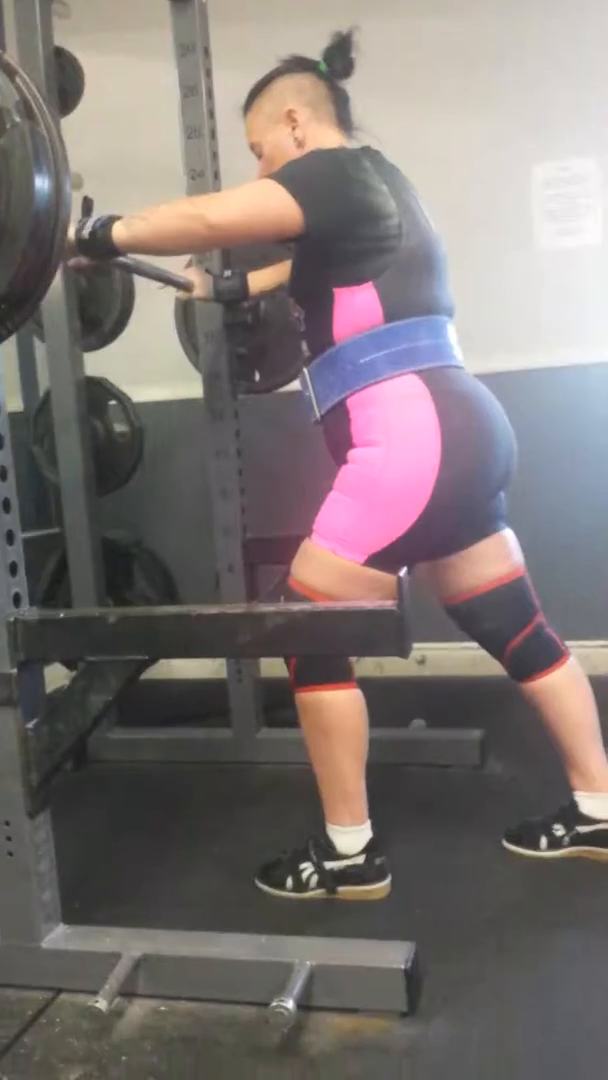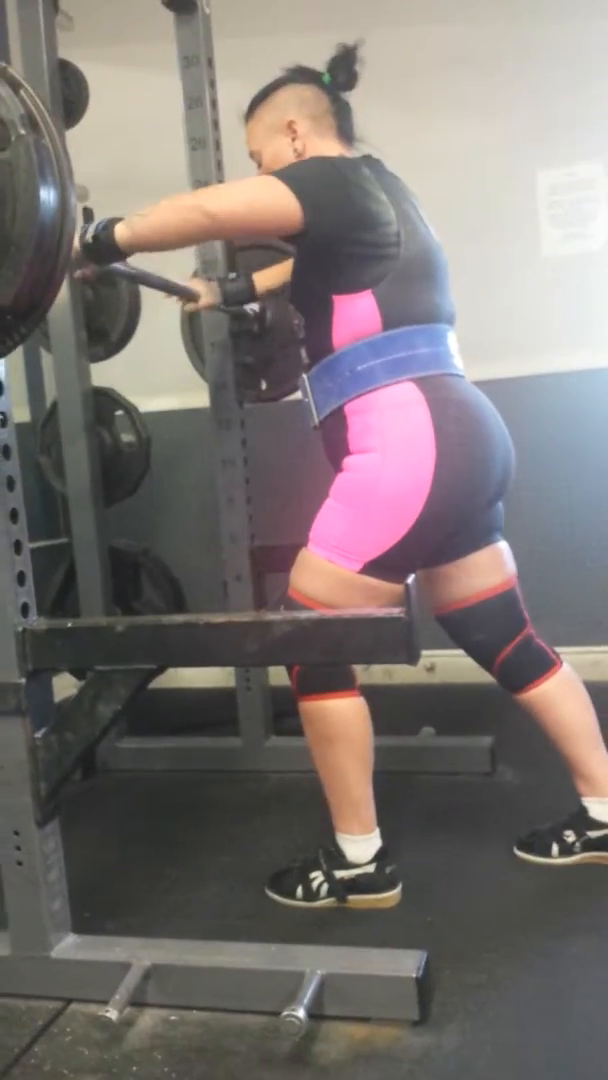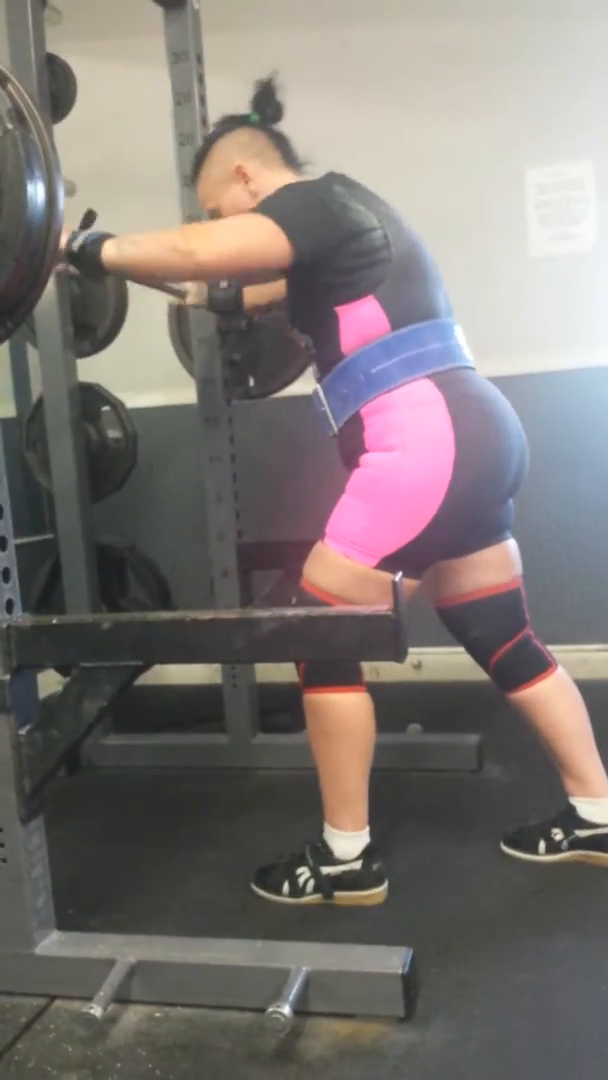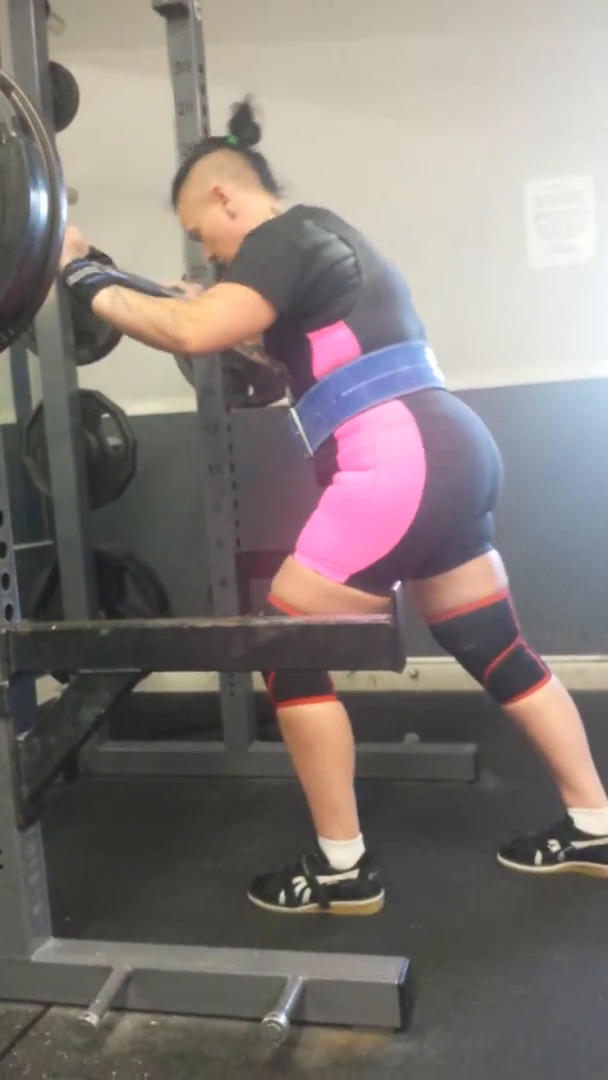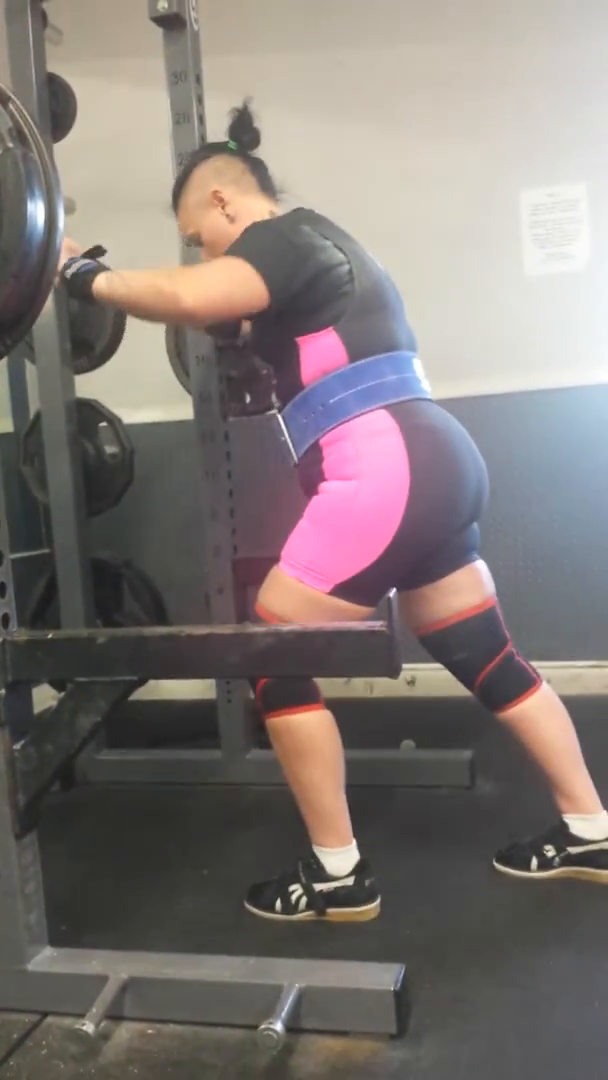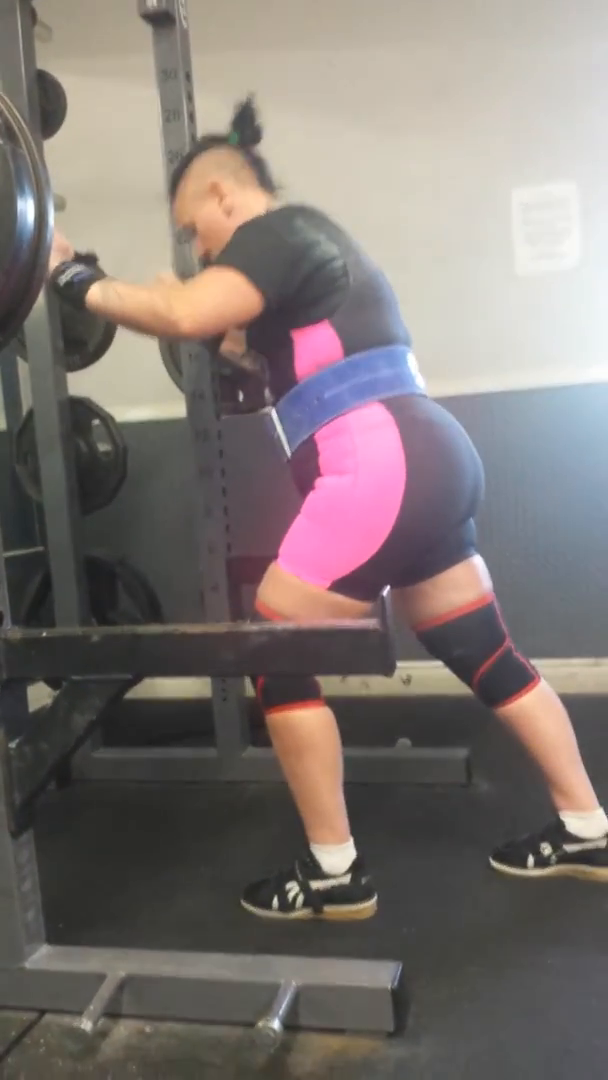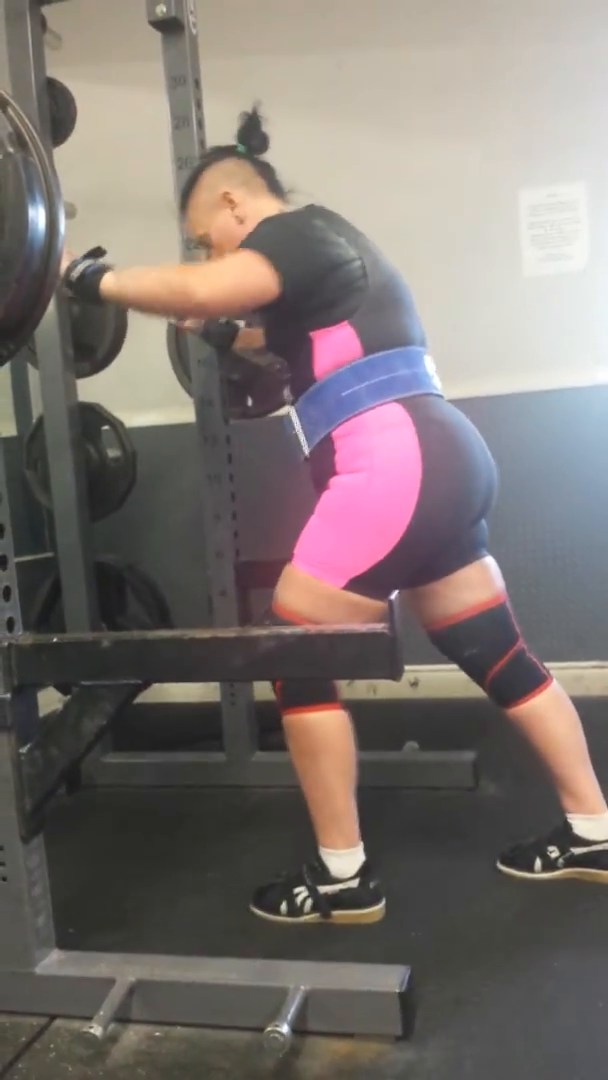
dt=0.5s
person 1, frame 1
left shoulder: (338, 172)
right shoulder: (369, 185)
left elbow: (214, 216)
left wrist: (99, 234)
right wrist: (230, 288)
left hip: (409, 439)
right hip: (460, 430)
right knee: (514, 630)
left ankle: (349, 853)
person 1, frame 2
left shoulder: (340, 179)
right shoulder: (370, 195)
left elbow: (214, 208)
left wrist: (105, 239)
right wrist: (234, 290)
left hip: (407, 447)
right hip: (460, 438)
right knee: (504, 640)
left ankle: (361, 862)
person 1, frame 3
left shoulder: (316, 202)
right shoulder: (344, 211)
left elbow: (202, 251)
right elbow: (304, 296)
left wrist: (88, 249)
right wrist: (228, 289)
left hip: (421, 445)
right hip: (471, 434)
right knee: (502, 639)
left ankle: (346, 858)
person 1, frame 4
left shoulder: (283, 238)
right shoulder: (321, 236)
left elbow: (195, 333)
left wrist: (87, 280)
right wrist: (211, 301)
left hip: (396, 466)
right hip: (449, 454)
right knee: (496, 651)
left ankle: (341, 868)
person 1, frame 5
left shoulder: (283, 236)
right shoulder: (318, 245)
left elbow: (190, 295)
left wrist: (82, 275)
right wrist: (232, 329)
left hip: (381, 474)
right hip: (435, 464)
right knee: (485, 658)
left ankle: (338, 874)
person 1, frame 6
left shoulder: (276, 232)
right shoulder: (310, 240)
left elbow: (186, 314)
left wrist: (75, 279)
right wrist: (219, 332)
left hip: (378, 470)
right hip: (431, 460)
right knee: (483, 654)
left ankle: (334, 873)
person 1, frame 7
left shoulder: (300, 231)
right shoulder: (323, 251)
left elbow: (200, 284)
left wrist: (92, 278)
right wrist: (219, 328)
left hip: (393, 468)
right hip: (446, 459)
left knee: (298, 663)
right knee: (496, 656)
left ankle: (341, 878)
